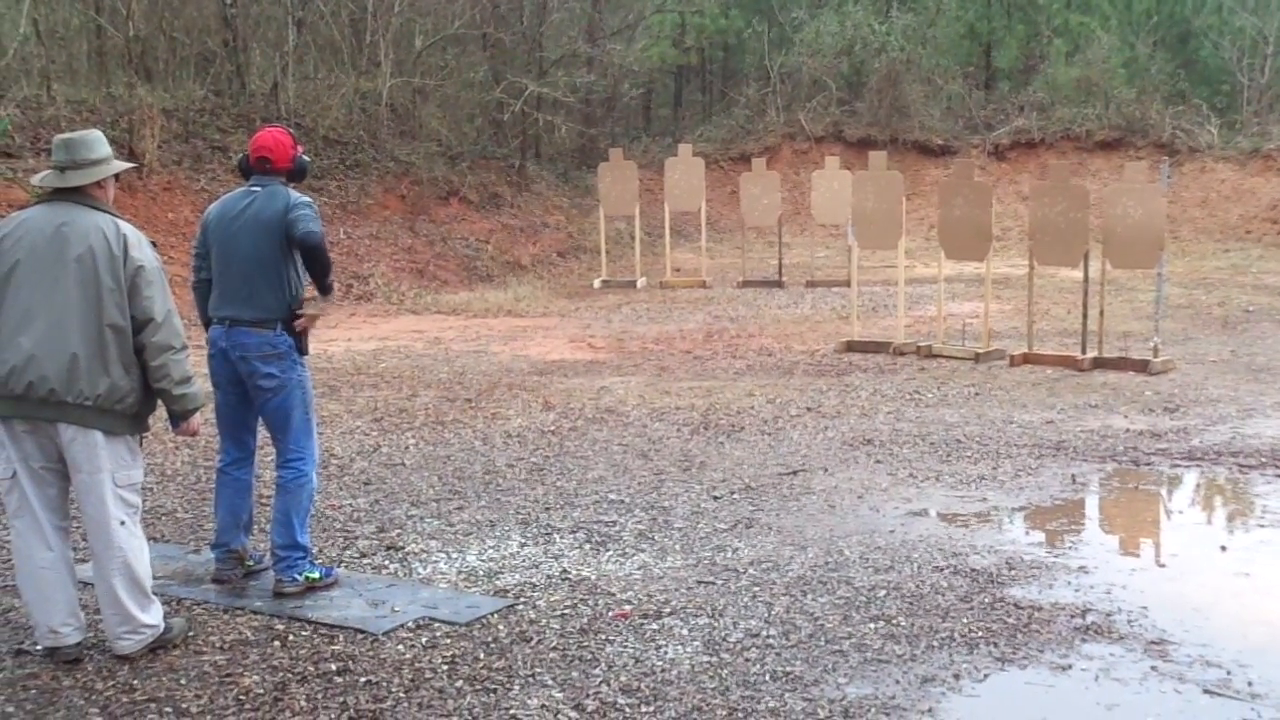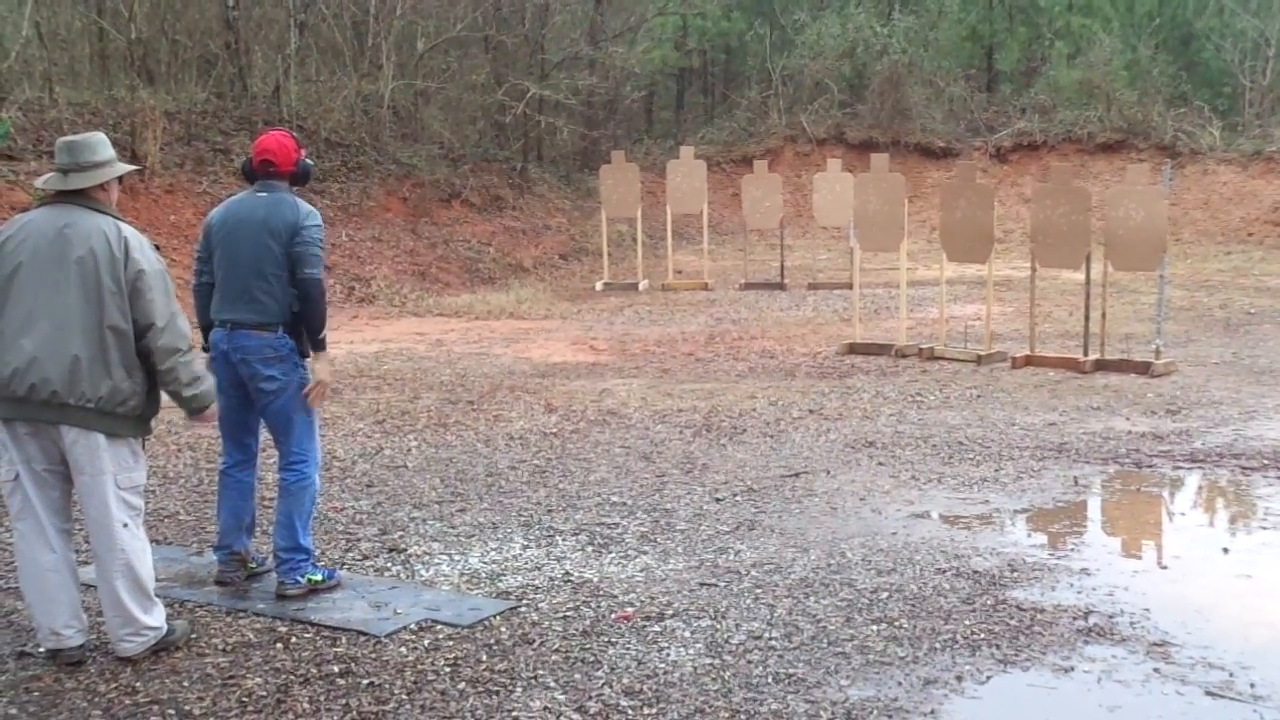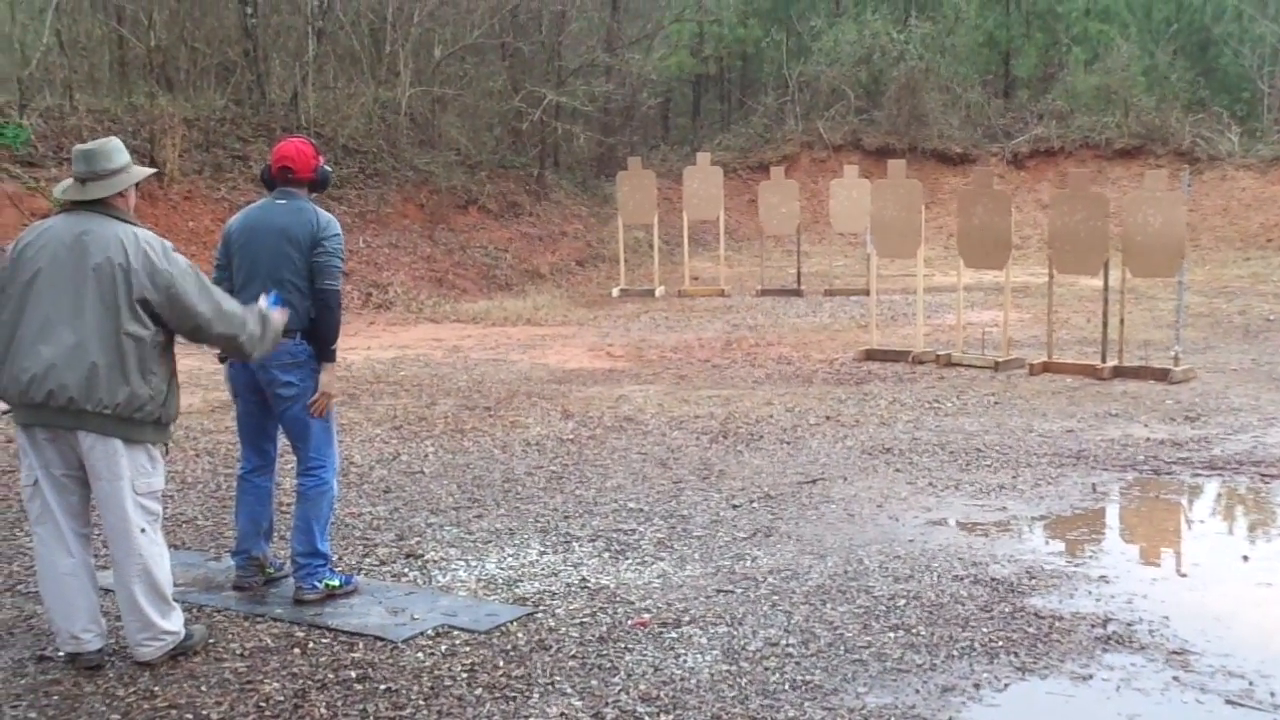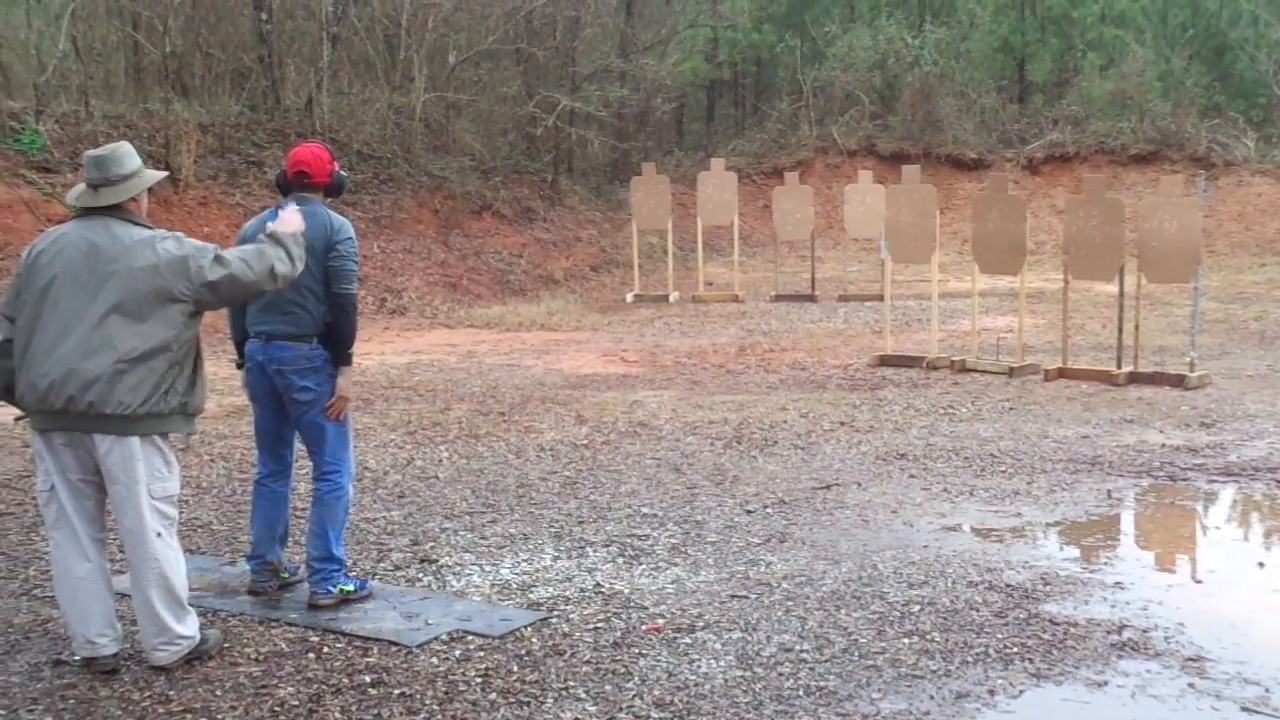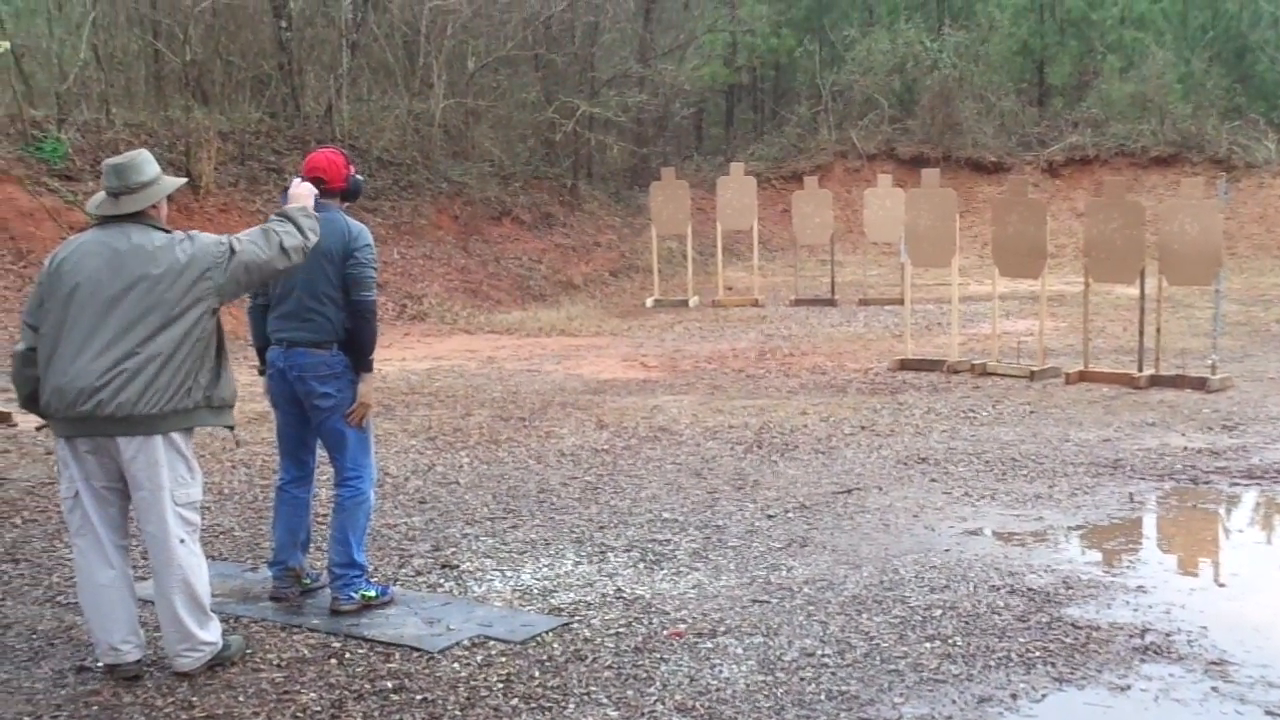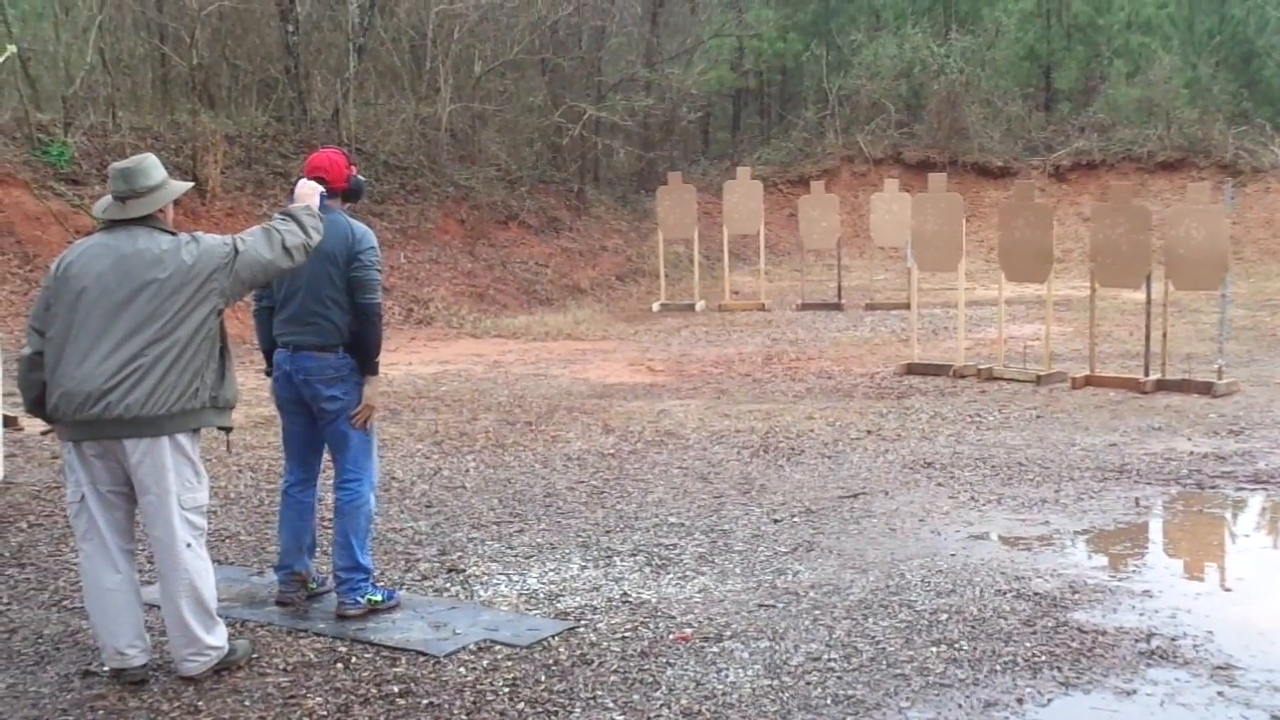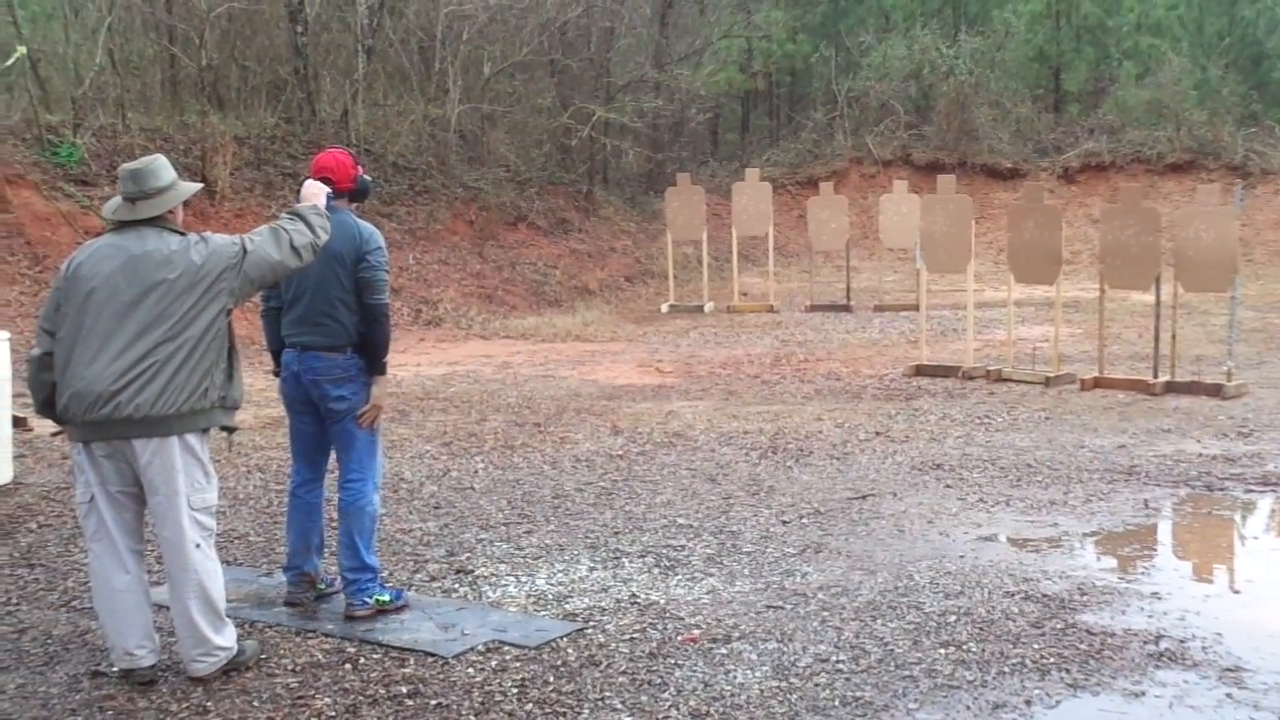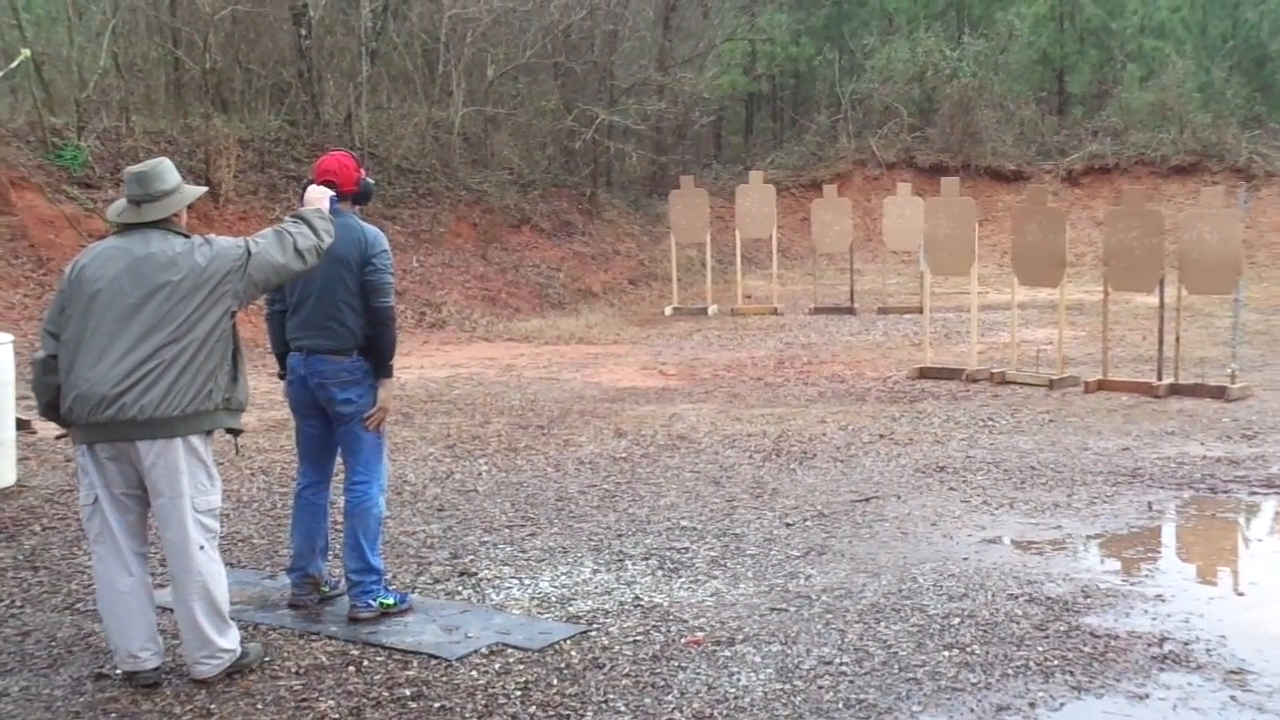
dt=0.3s
person 1, frame 1
right shoulder: (122, 239)
right elbow: (159, 333)
right wrist: (183, 402)
right hip: (93, 399)
right knee: (113, 519)
left ankle: (58, 634)
right ankle: (135, 630)
person 1, frame 2
right shoulder: (123, 242)
right elbow: (164, 335)
right wrist: (197, 397)
right hip: (96, 402)
right knee: (115, 522)
left ankle: (60, 636)
right ankle: (138, 633)
person 1, frame 3
right shoulder: (142, 250)
right elbow: (211, 313)
right wrist: (265, 325)
right hip: (113, 409)
left knee: (57, 526)
right knee: (133, 527)
left ankle: (80, 640)
right ankle: (157, 636)
person 1, frame 4
left shoulder: (44, 248)
right shoulder: (162, 253)
right elbow: (248, 271)
right wrist: (285, 238)
left hip: (55, 411)
right hip: (127, 412)
left knee: (73, 531)
right knee: (149, 529)
left ankle: (95, 645)
right ankle: (172, 641)
person 1, frame 5
left shoulder: (66, 256)
right shoulder: (185, 257)
left elbow: (31, 340)
right elbow: (270, 249)
left wrist: (43, 405)
right wrist: (299, 210)
left hip: (77, 419)
right hip: (149, 419)
left knee: (95, 538)
right knee: (172, 535)
left ankle: (118, 651)
right ankle: (194, 647)
person 1, frame 6
left shoulder: (73, 259)
right shoulder: (192, 258)
left elbow: (37, 344)
right elbow: (276, 247)
left wrist: (48, 409)
right wrist: (304, 208)
left hip: (84, 423)
right hip: (155, 423)
left knee: (102, 542)
right knee: (178, 539)
left ankle: (124, 656)
right ankle: (200, 652)
person 1, frame 7
left shoulder: (83, 260)
right shoulder: (202, 258)
left elbow: (48, 345)
right elbow: (283, 247)
left wrist: (58, 410)
right wrist: (311, 208)
left hip: (93, 422)
right hip: (165, 422)
left knee: (112, 542)
right knee: (188, 539)
left ankle: (133, 656)
right ankle: (210, 653)
person 1, frame 8
left shoulder: (87, 262)
right shoulder: (206, 260)
left elbow: (52, 347)
right elbow: (287, 249)
left wrist: (61, 411)
right wrist: (314, 212)
left hip: (98, 425)
right hip: (169, 424)
left knee: (115, 544)
right knee: (191, 541)
left ankle: (137, 658)
right ankle: (213, 655)
person 2, frame 1
left shoulder: (216, 211)
right shoulder: (293, 203)
left elbow: (201, 281)
right elbow: (311, 241)
right wrist: (325, 287)
left hip: (222, 340)
right hip: (271, 342)
left knee: (234, 454)
right knee: (297, 457)
left ankle: (230, 556)
right ankle: (292, 568)
person 2, frame 2
left shoulder: (219, 215)
right shoulder: (299, 214)
left elbow: (202, 286)
right elbow: (309, 285)
left wrist: (213, 342)
right wrist: (319, 352)
left hip: (225, 343)
right hip: (273, 345)
left knee: (237, 456)
right knee: (299, 459)
left ankle: (232, 558)
right ankle: (295, 570)
person 2, frame 3
left shoulder: (238, 222)
right shoulder: (321, 223)
left elbow: (220, 294)
right elbow: (327, 299)
left wrist: (230, 354)
right wrist: (327, 365)
left hip: (244, 352)
right hip: (292, 353)
left knee: (255, 462)
right knee: (317, 465)
left ankle: (250, 563)
right ankle: (311, 574)
person 2, frame 4
left shoulder: (254, 228)
right shoulder: (335, 227)
left elbow: (237, 300)
right elbow: (343, 302)
left wrist: (246, 358)
right wrist: (344, 367)
left hip: (260, 355)
right hip: (308, 357)
left knee: (271, 466)
right knee: (333, 470)
left ankle: (265, 568)
right ankle: (327, 580)
person 2, frame 5
right shoulder: (353, 233)
left elbow: (258, 306)
right elbow: (362, 309)
left wrist: (267, 364)
right wrist: (365, 373)
left hip: (282, 362)
right hip: (329, 364)
left knee: (293, 473)
right knee: (355, 475)
left ankle: (287, 574)
right ankle: (349, 586)
person 2, frame 6
right shoulder: (356, 235)
left elbow: (263, 308)
right elbow: (367, 312)
left wrist: (274, 366)
right wrist: (370, 375)
left hip: (289, 366)
right hip: (335, 367)
left knee: (298, 476)
right knee: (355, 479)
left ankle: (293, 578)
right ankle: (355, 589)
person 2, frame 7
right shoulder: (364, 235)
left elbow: (271, 308)
right elbow: (375, 312)
left wrist: (281, 365)
right wrist: (378, 376)
left hip: (297, 366)
right hip: (344, 367)
left knee: (306, 476)
right knee: (359, 480)
left ankle: (302, 579)
right ankle: (363, 591)
person 2, frame 8
right shoulder: (368, 239)
left elbow: (276, 312)
right elbow: (381, 315)
left wrist: (287, 368)
right wrist: (384, 378)
left hip: (302, 369)
right hip: (350, 370)
left knee: (311, 478)
right knee: (365, 482)
left ankle: (306, 580)
right ankle: (367, 593)
